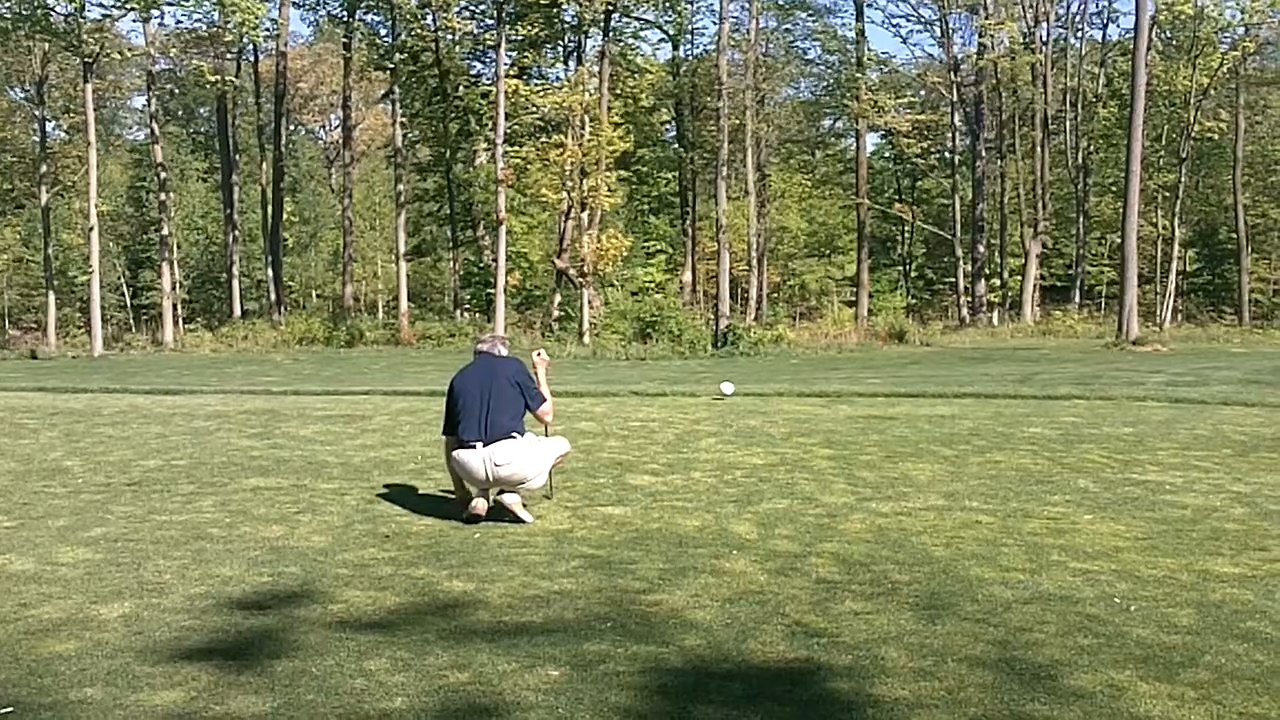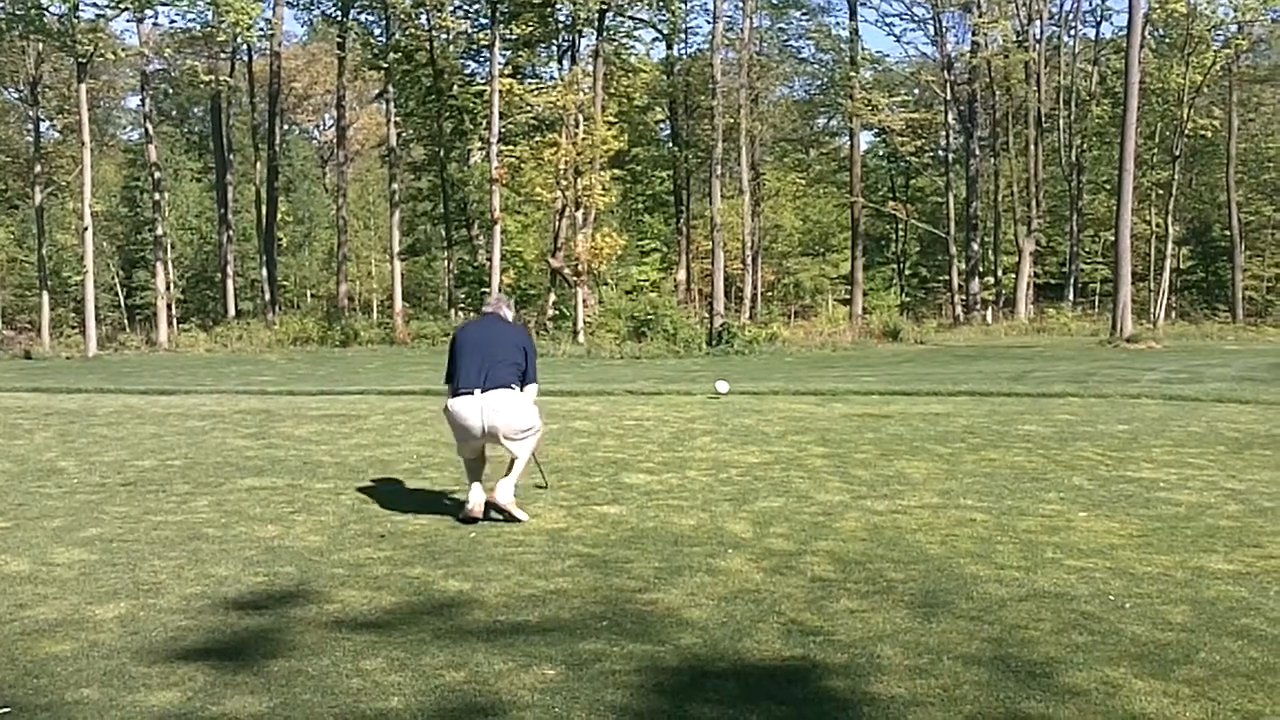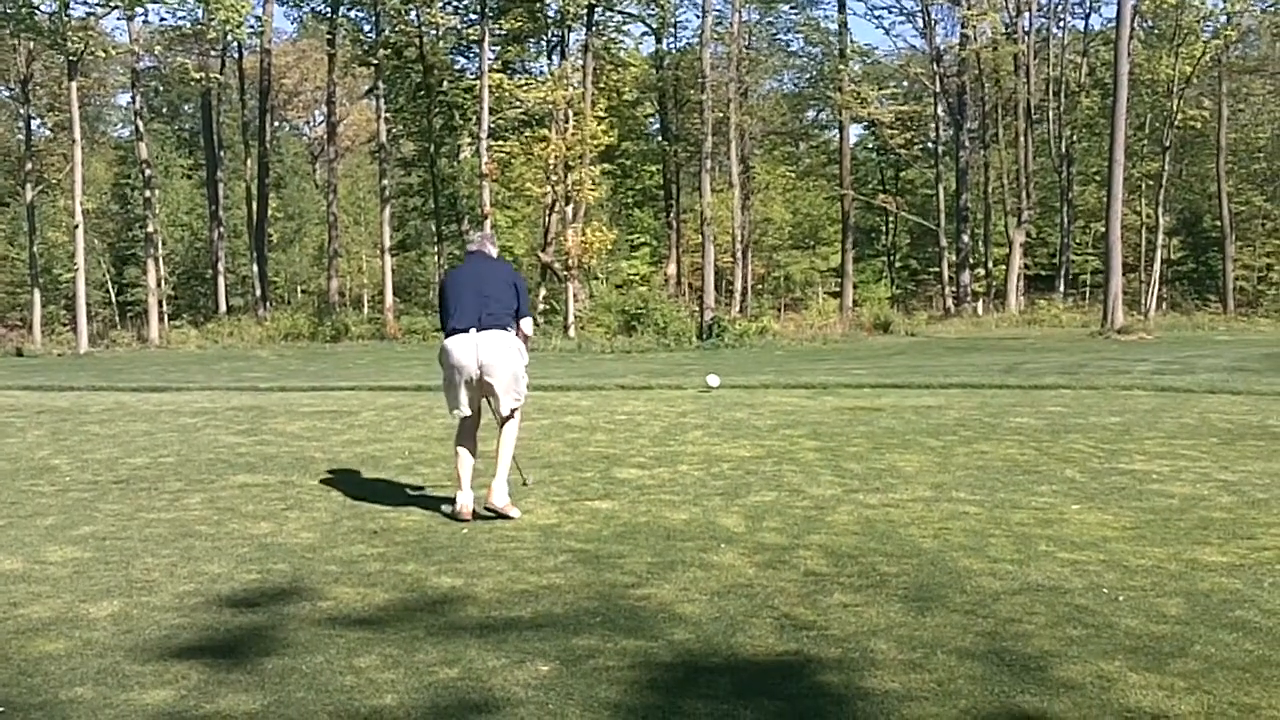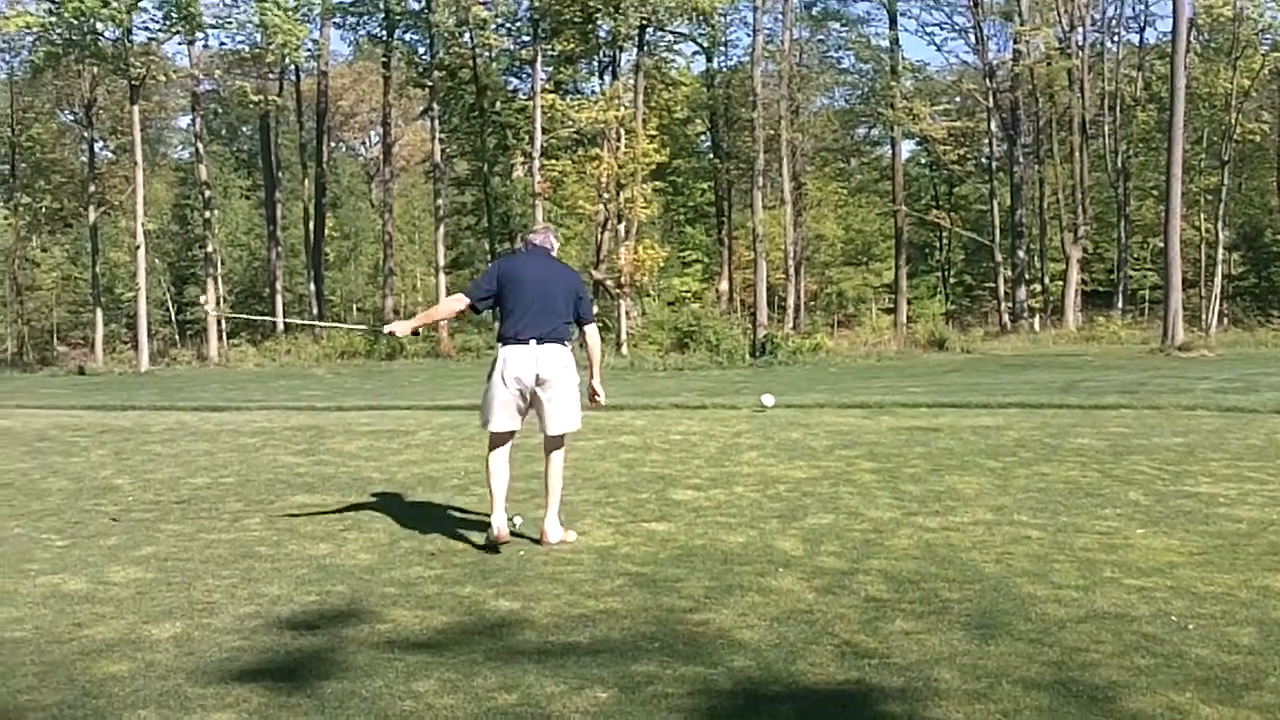
dt=0.5s
person 1, frame 1
left shoulder: (460, 378)
right shoulder: (513, 366)
left elbow: (450, 444)
right elbow: (546, 416)
left wrist: (459, 487)
right wrist: (541, 372)
left hip: (470, 467)
right hip: (510, 459)
right knee: (562, 445)
left ankle: (480, 498)
right ankle: (511, 492)
person 1, frame 2
left shoulder: (463, 331)
right shoulder: (520, 333)
left elbow: (451, 389)
right elbow: (530, 394)
left hip: (463, 409)
right hip: (504, 407)
left knee: (472, 446)
right knee: (534, 426)
left ankle: (475, 497)
right ankle: (504, 491)
person 1, frame 3
left shoulder: (451, 275)
right shoulder: (508, 271)
right elbow: (526, 329)
right wrist: (517, 355)
left hip: (458, 347)
right hip: (499, 344)
left knee: (467, 422)
right knee: (509, 417)
left ankle: (463, 499)
right ankle: (498, 492)
person 1, frame 4
left shoulder: (505, 266)
right shoulder: (571, 276)
left elbow: (459, 302)
right elbow: (591, 332)
left wrist: (411, 324)
right wrist: (595, 377)
left hip: (513, 359)
right hip: (556, 359)
left knee: (499, 443)
right knee: (555, 445)
left ankle: (498, 519)
right ankle: (552, 525)
